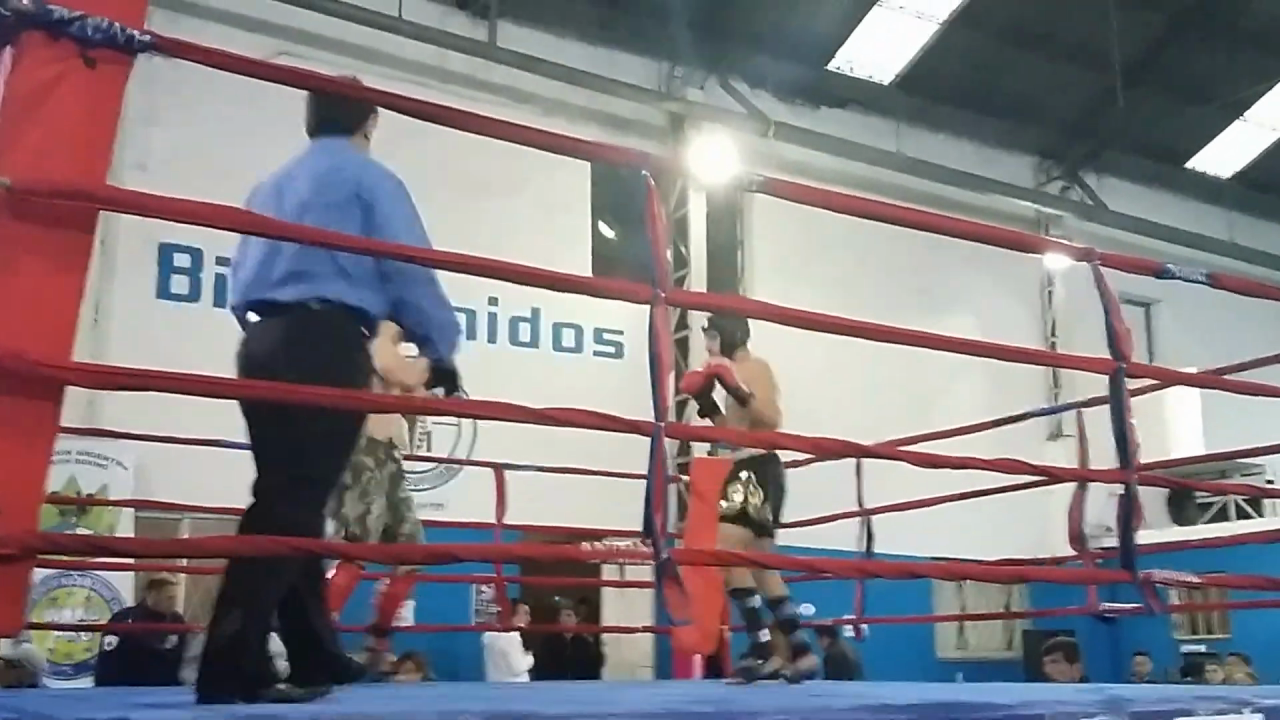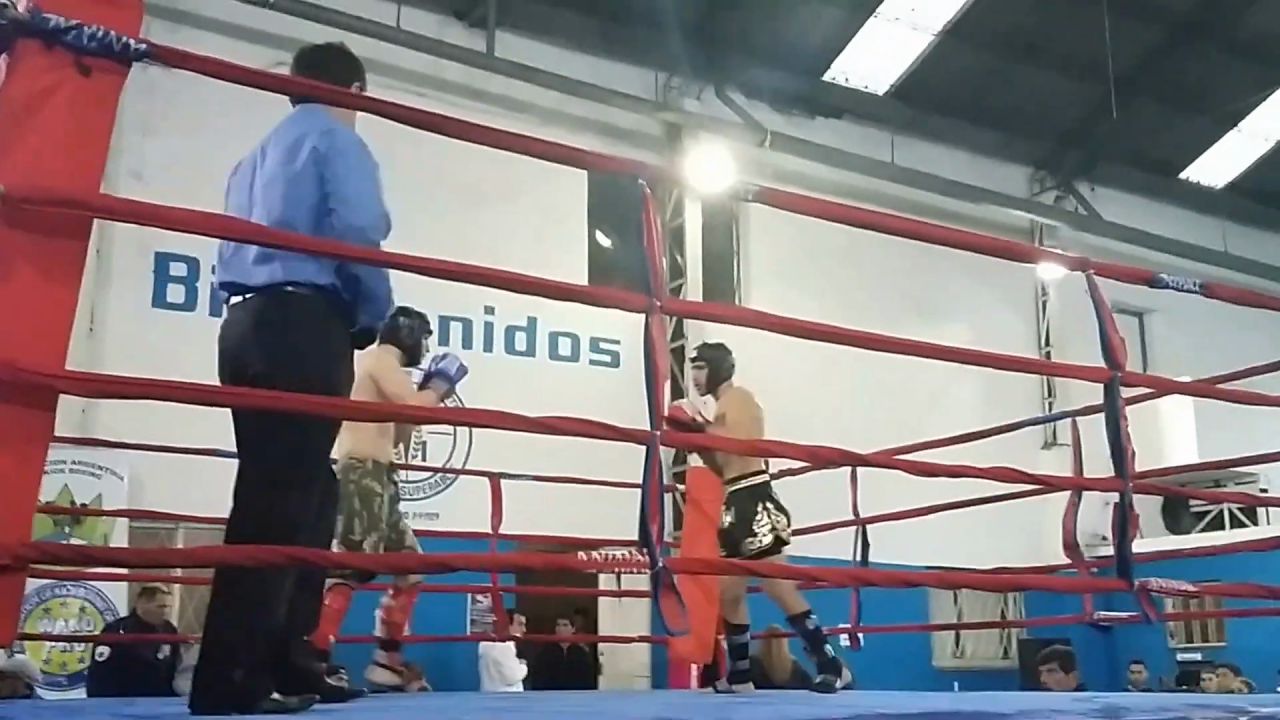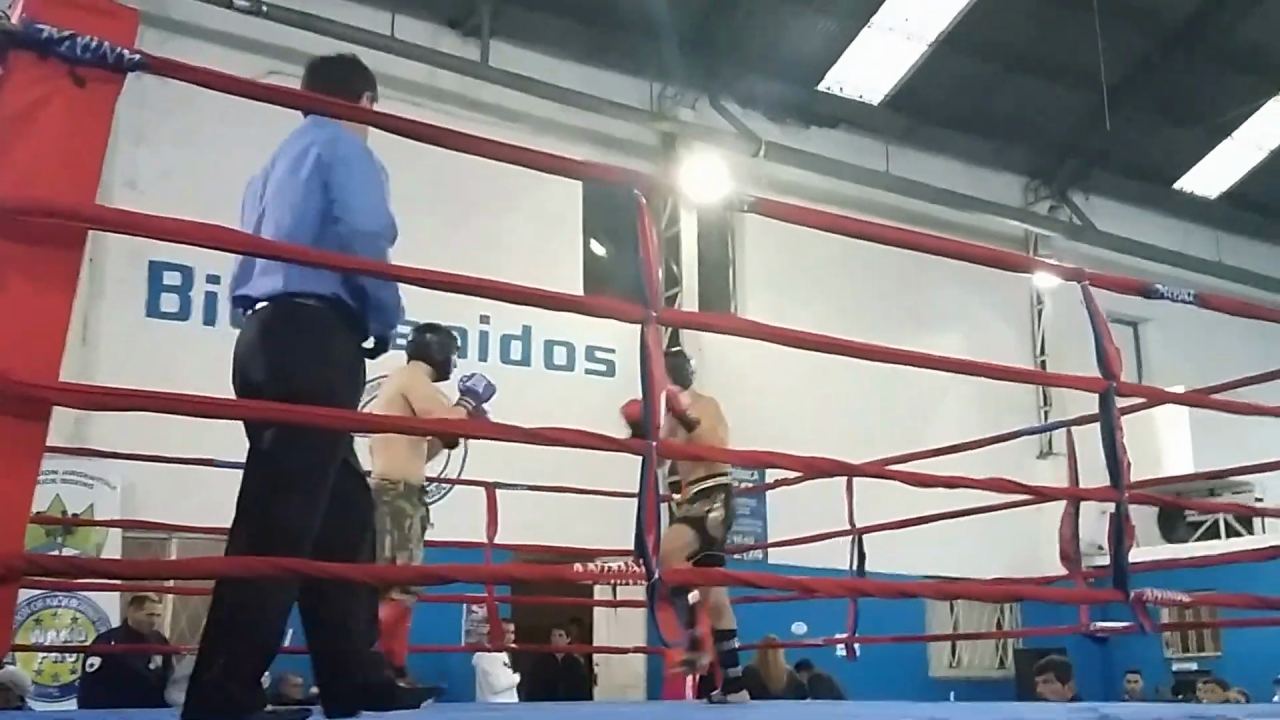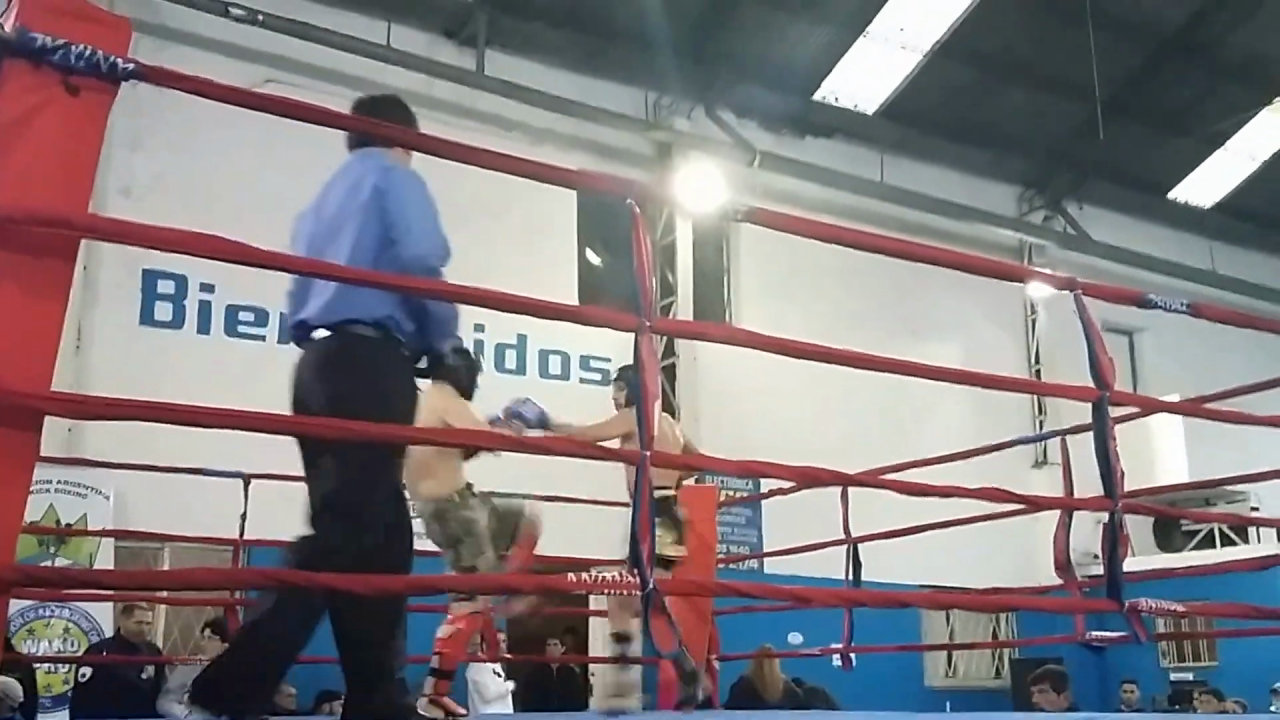
dt=0.3s
person 1, frame 1
left shoulder: (270, 186)
right shoulder: (370, 178)
left elbow: (239, 280)
right elbow: (409, 267)
right wrist: (440, 349)
left hip: (263, 341)
right hip: (326, 342)
left knee: (286, 498)
right knee: (295, 502)
left ankle: (316, 656)
right ankle: (235, 667)
person 1, frame 2
left shoulder: (253, 158)
right shoulder: (337, 142)
left elbow: (230, 252)
right elbow: (359, 235)
right wrist: (372, 313)
left hip: (245, 325)
right hip: (303, 326)
left knee: (301, 496)
right knee: (283, 502)
left ankle: (284, 663)
person 1, frame 3
left shoulder: (272, 166)
right shoulder: (345, 149)
left elbow: (251, 263)
right elbow: (363, 240)
right wrist: (385, 321)
left hip: (265, 336)
right hip: (316, 338)
left knee: (339, 512)
right knee: (282, 520)
person 1, frame 4
left shoulder: (319, 203)
right shoulder: (395, 178)
left elbow: (298, 302)
right elbow: (421, 263)
right wrist: (438, 338)
left hip: (319, 365)
right hip: (370, 362)
left knee: (377, 537)
right knee: (345, 535)
person 2, frame 1
left shoulder: (389, 349)
right shoulder: (379, 343)
right elbow: (410, 381)
left hip: (388, 460)
right hip: (365, 454)
right knee: (353, 556)
left ankle: (375, 646)
person 2, frame 2
left shoulder: (381, 368)
right shoulder: (379, 359)
left elbow: (398, 437)
right elbow: (415, 407)
left wrist: (428, 391)
right wrist: (442, 384)
left hip: (379, 479)
right hip: (363, 475)
left knee: (411, 570)
right knee: (349, 572)
left ankle: (389, 662)
person 2, frame 3
left shoulder: (401, 384)
right shoulder: (412, 377)
left elbow: (435, 446)
right elbow: (447, 420)
left wrist: (466, 410)
right wrist: (470, 401)
left hip: (403, 497)
right hip: (395, 495)
left knee: (397, 593)
right knee: (398, 592)
left ankle: (391, 677)
person 2, frame 4
left shoulder: (424, 404)
right shoulder: (446, 403)
left wrist: (491, 431)
right wrist: (515, 428)
left hip: (448, 505)
right hip: (453, 505)
left knee: (526, 523)
right knee: (474, 599)
person 3, frame 1
left shoulder: (754, 367)
right shoulder: (738, 371)
left elbow: (771, 421)
right elbow: (732, 428)
left wrist: (739, 389)
right wrist: (706, 402)
left hip: (755, 470)
right hip: (750, 473)
left knee: (726, 555)
right knee: (760, 568)
left ankle: (763, 652)
right ankle: (800, 652)
person 3, frame 2
left shoulder: (738, 399)
right shoulder: (724, 408)
left wrist: (700, 425)
right wrist: (696, 435)
left hip: (754, 497)
right hip: (736, 501)
left knee: (778, 587)
right knee: (728, 592)
left ankle: (832, 667)
right ankle: (738, 678)
person 3, frame 3
left shoulder: (705, 405)
right shoulder: (673, 418)
left elbow: (715, 450)
left wrist: (687, 419)
right wrist: (640, 428)
left hip: (714, 497)
right hip: (695, 501)
left knee: (667, 553)
right knee: (713, 595)
left ankle: (694, 644)
right ankle: (733, 686)
person 3, frame 4
left shoulder: (634, 417)
right shoulder: (669, 424)
left elbow: (585, 436)
left wrist: (543, 422)
left hip: (654, 511)
right hip: (667, 508)
left knee: (640, 600)
right knee: (620, 603)
left ankle: (691, 678)
right ankle: (622, 689)
